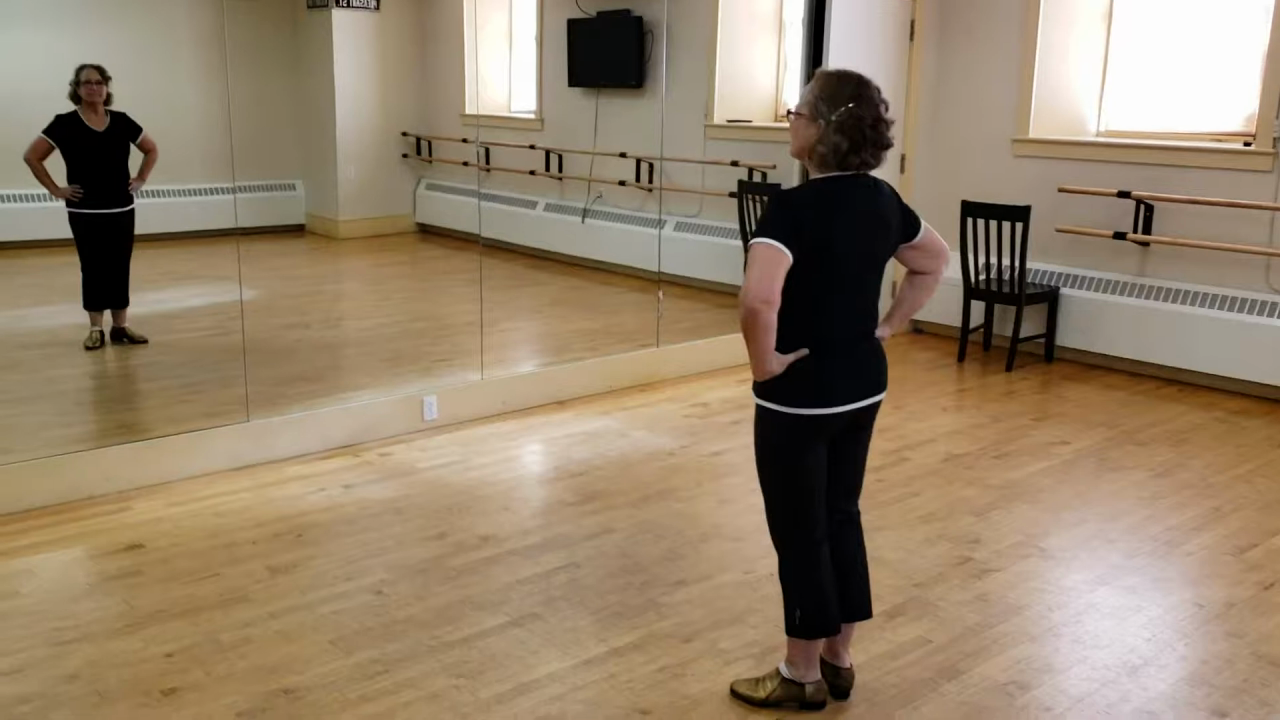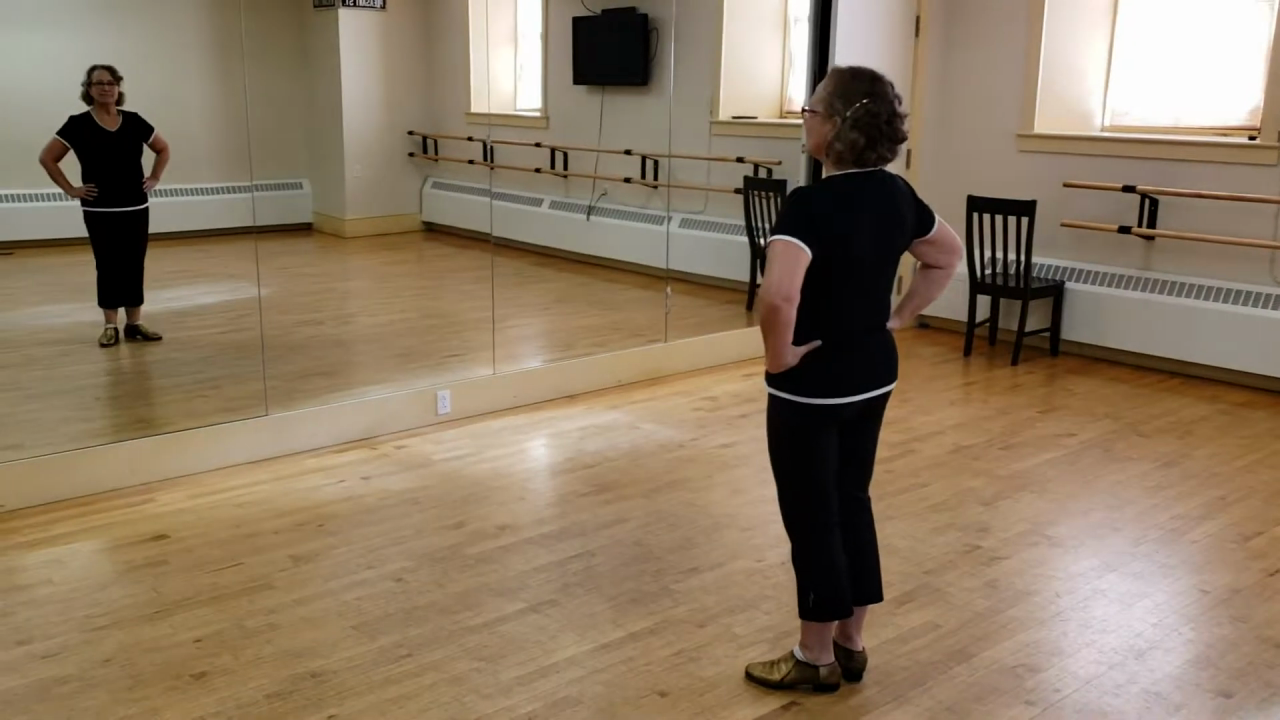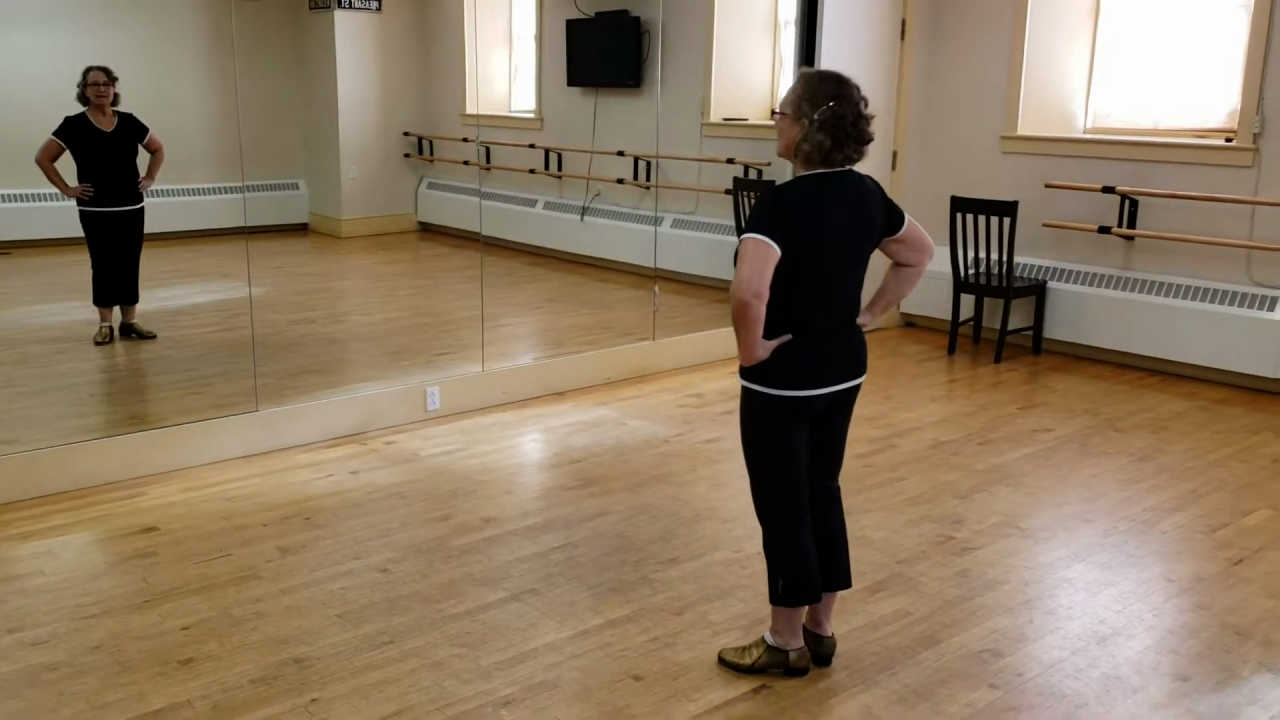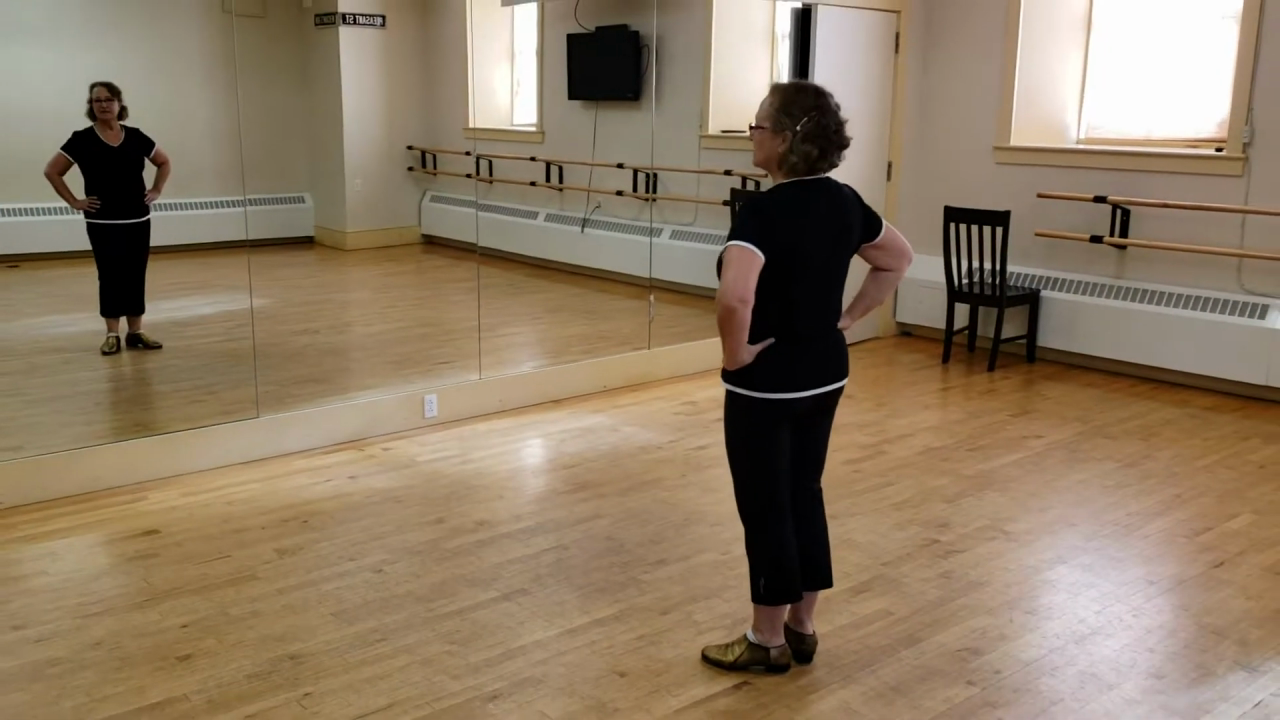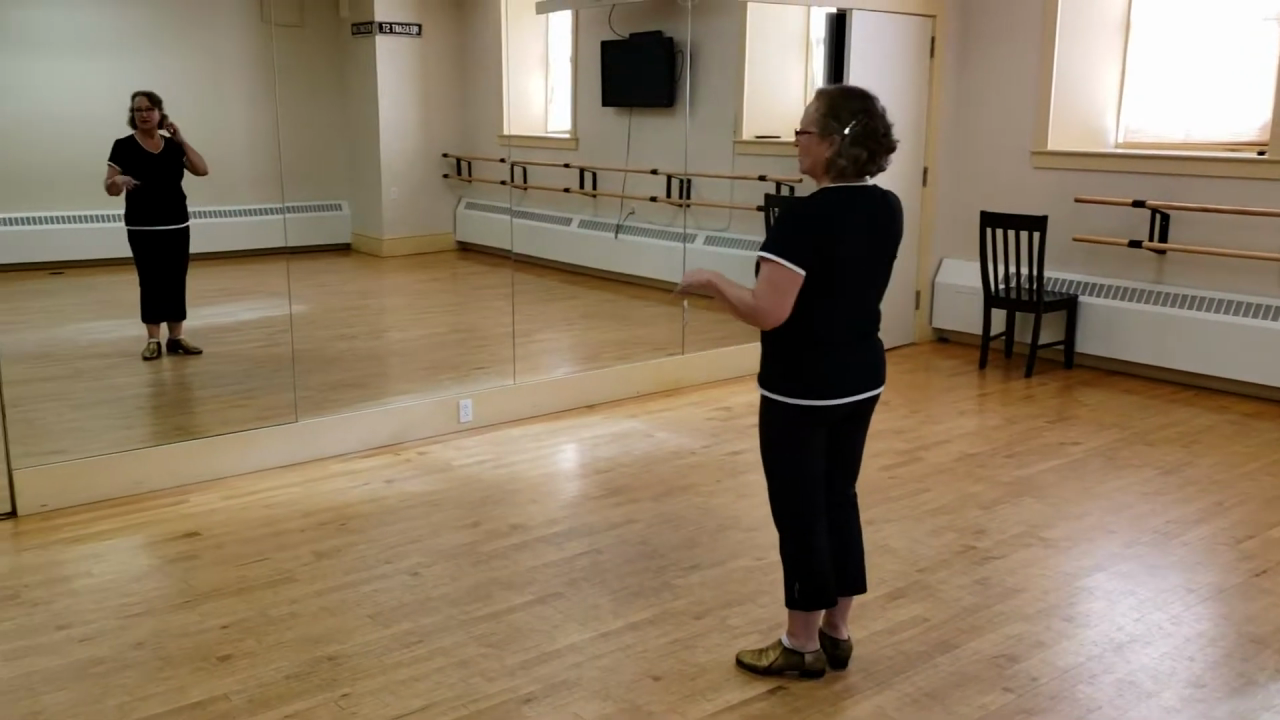
dt=0.5s
person 1, frame 1
left shoulder: (793, 207)
right shoulder: (880, 199)
left elbow: (758, 299)
right elbow: (935, 261)
left wrist: (765, 361)
left hip: (800, 396)
right hip: (863, 385)
left knee: (799, 530)
right knee: (841, 516)
left ankle: (803, 676)
right ankle: (839, 661)
person 1, frame 2
left shoulder: (810, 205)
right shoulder: (896, 195)
left elbow: (779, 295)
right elbow: (948, 255)
left wrist: (779, 355)
left hip: (812, 387)
right hip: (874, 375)
left knee: (812, 517)
right knee: (852, 503)
left ankle: (816, 658)
right ankle: (852, 644)
person 1, frame 3
left shoulder: (782, 203)
right shoulder: (865, 194)
left elbow: (749, 292)
right elbow: (920, 254)
left wrist: (750, 349)
right wrist: (867, 314)
left hip: (783, 380)
right hip: (843, 370)
left knee: (783, 507)
right knee: (822, 493)
left ankle: (786, 643)
right ankle: (821, 629)
person 1, frame 4
left shoulder: (762, 212)
right shoulder: (841, 201)
left elbow: (735, 298)
right elbow: (898, 258)
left wrist: (734, 353)
left hip: (767, 385)
right hip: (826, 373)
left knee: (766, 507)
right knee: (804, 494)
left ankle: (767, 641)
right ankle: (802, 627)
person 1, frame 5
left shoulder: (803, 217)
right shoulder: (886, 208)
left elbow: (766, 312)
left wrist: (710, 280)
left hip: (800, 390)
right hip: (862, 380)
left knee: (799, 511)
right knee: (838, 499)
left ankle: (802, 646)
right ankle: (837, 634)
person 2, frame 1
left shoulder: (122, 122)
right shoulder: (65, 124)
left elbow: (151, 149)
right elbow: (32, 156)
left wrist: (141, 179)
right wrist: (55, 189)
left hip: (121, 209)
right hip: (85, 212)
left knee: (120, 268)
right knee: (93, 269)
left ankle: (121, 326)
right ankle: (96, 329)
person 2, frame 2
left shoulder: (134, 122)
right shoulder: (78, 125)
left elbow: (163, 149)
right elbow: (47, 157)
left wrist: (154, 178)
right wrist: (70, 189)
left hip: (136, 208)
right hip: (100, 211)
left knee: (134, 266)
right knee: (108, 266)
left ankle: (135, 323)
right ankle: (110, 326)
person 2, frame 3
left shoulder: (129, 122)
right shoulder: (74, 125)
left elbow: (157, 149)
right elbow: (43, 157)
left wrist: (150, 178)
right wrist: (66, 189)
left hip: (131, 207)
right hip: (95, 210)
left knee: (129, 264)
right knee: (103, 266)
left ankle: (129, 321)
right ankle: (105, 325)
person 2, frame 4
left shoulder: (136, 137)
right shoulder: (82, 140)
left elbow: (164, 162)
right elbow: (52, 171)
left wrist: (156, 190)
right wrist: (74, 201)
left hip: (137, 219)
right hip: (102, 222)
left knee: (135, 275)
right knee: (110, 276)
left ankle: (135, 332)
right ankle: (112, 335)
person 2, frame 5
left shoulder: (173, 146)
right shoulder: (124, 147)
left elbow: (202, 170)
right elbow: (110, 187)
left wrist: (181, 139)
right wrist: (119, 181)
left hip: (177, 225)
right hip: (142, 227)
left knee: (176, 281)
right knee: (150, 282)
left ankle: (177, 337)
right ankle: (153, 341)
